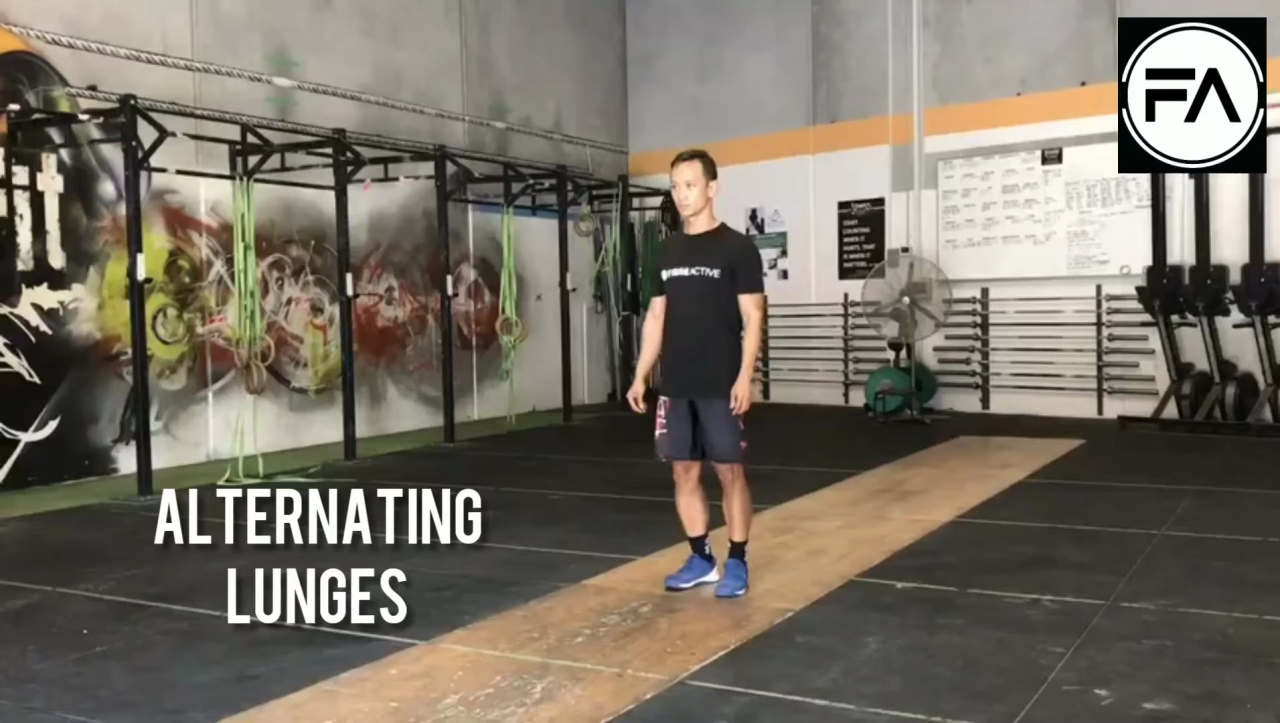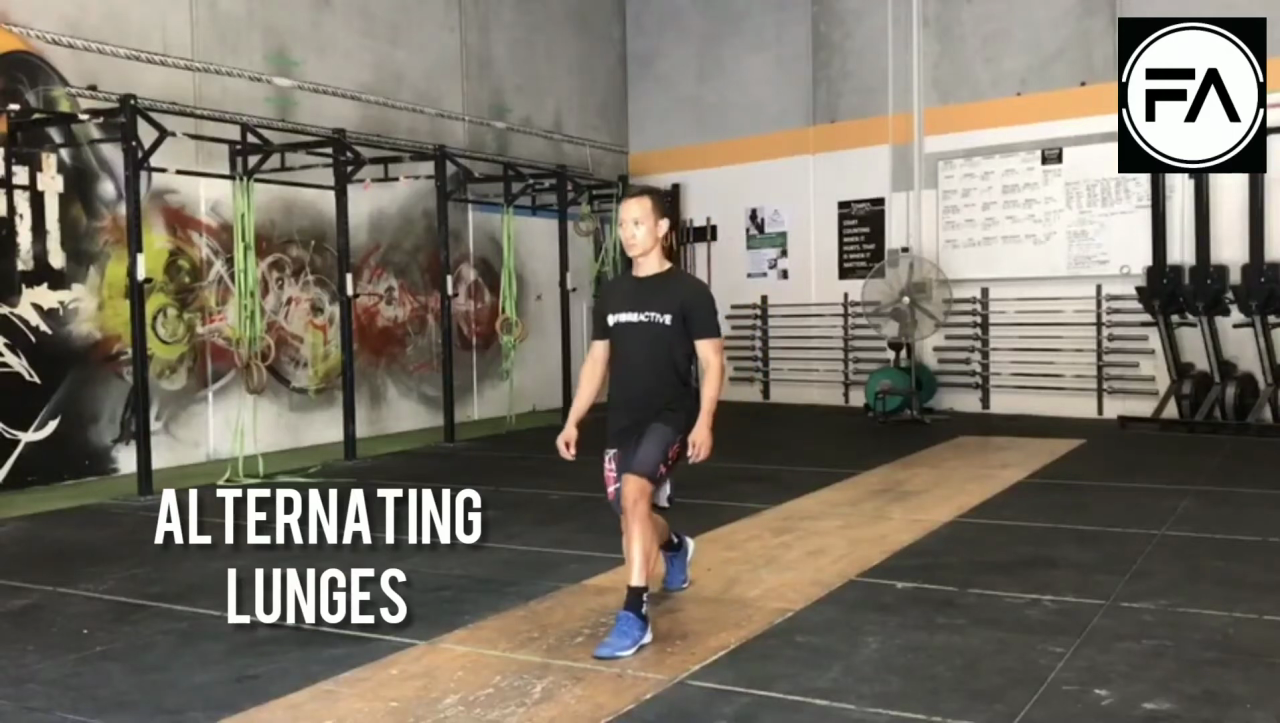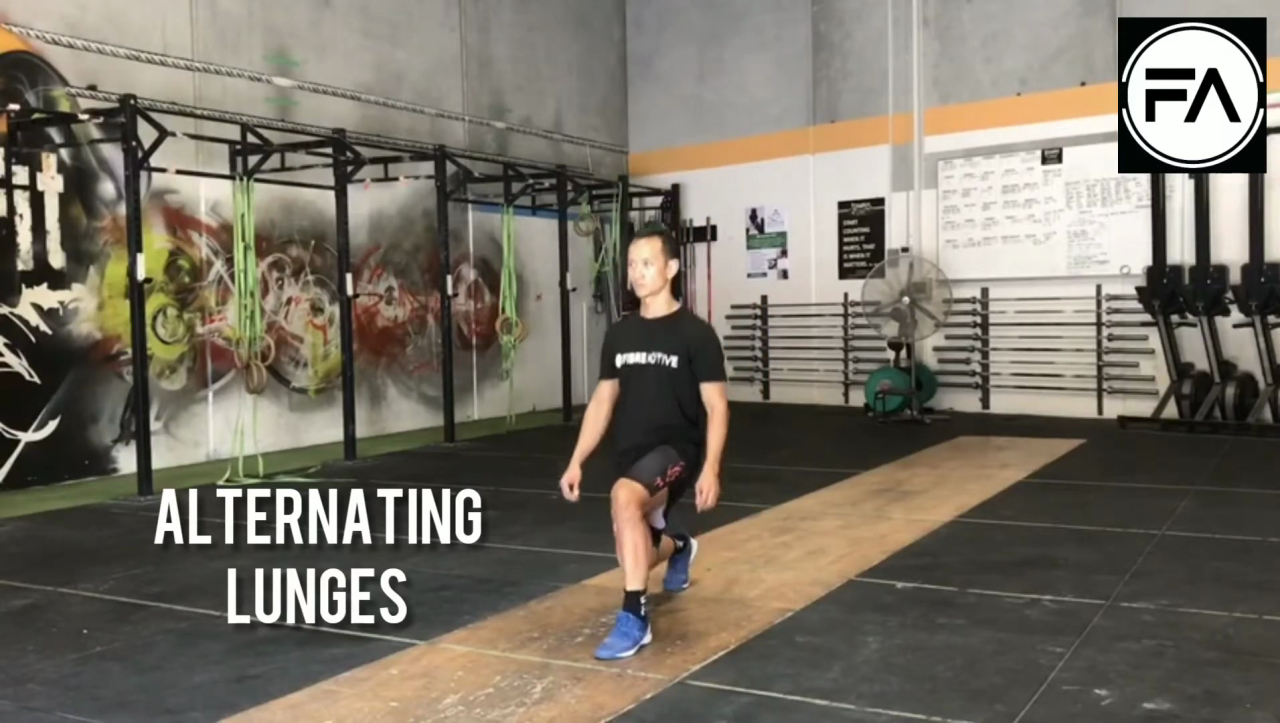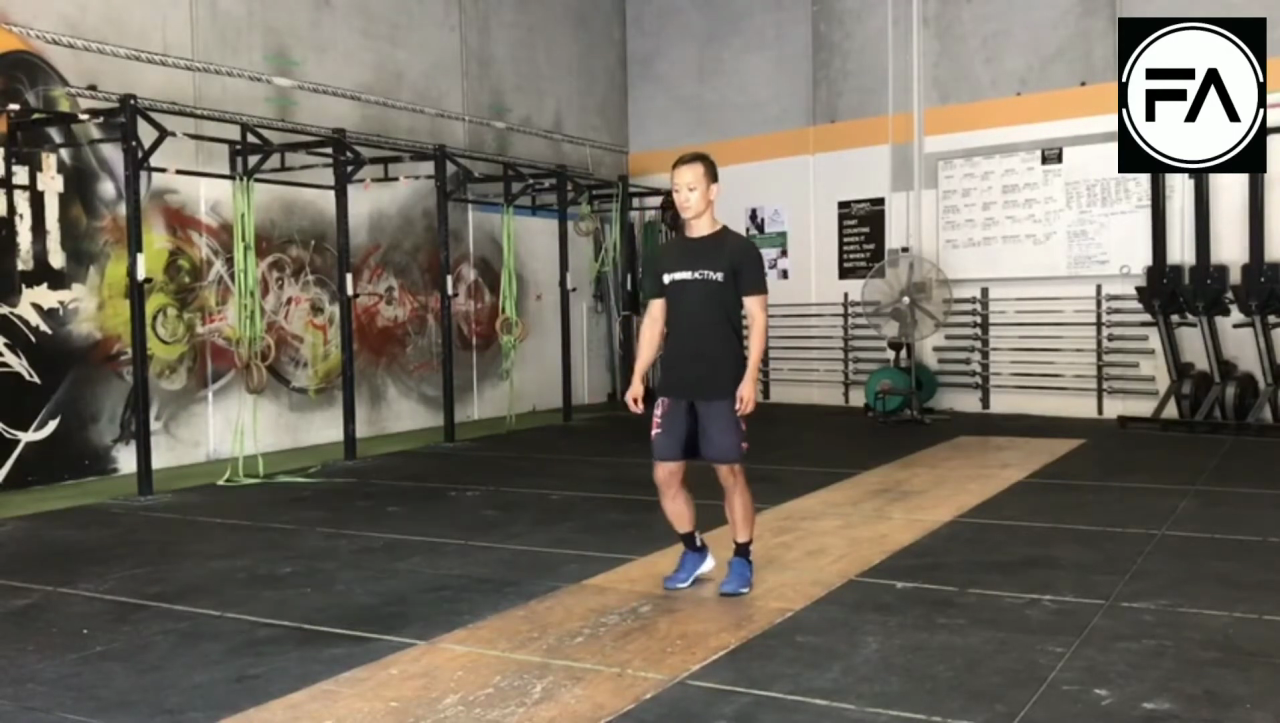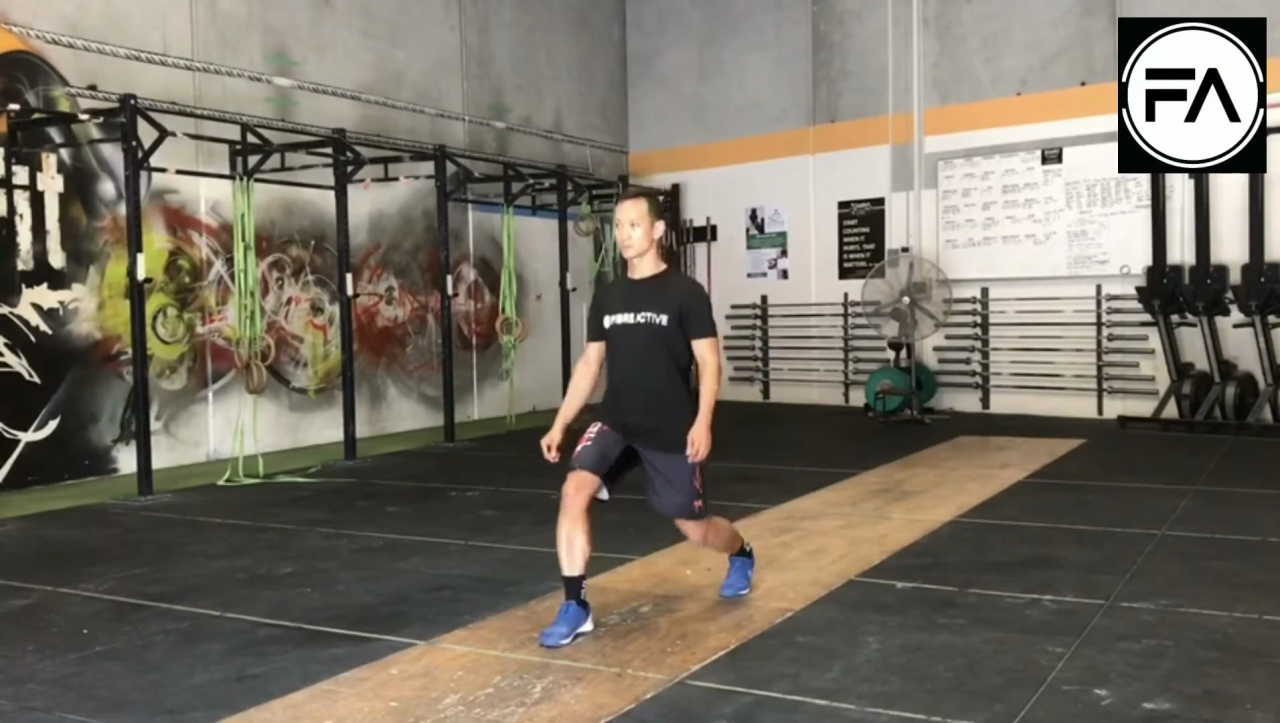
dt=1s
person 1, frame 1
left shoulder: (736, 247)
right shoulder: (668, 250)
left elbow: (752, 316)
right elbow: (656, 316)
left wrist: (746, 375)
right wrist: (641, 375)
left hip: (719, 382)
right hip: (675, 382)
left knee: (728, 471)
right knee: (683, 471)
left ankle: (737, 561)
right ankle: (701, 558)
person 1, frame 2
left shoulder: (689, 291)
right shoulder: (611, 294)
left elbow: (712, 361)
right elbow: (596, 361)
left wrist: (703, 422)
right wrist: (572, 421)
left hip: (669, 417)
right hip: (623, 422)
left knee: (633, 495)
right knee: (634, 517)
left ankle: (635, 616)
right ankle: (675, 546)
person 1, frame 3
left shoulder: (694, 332)
right shoulder: (620, 332)
left elbow: (716, 406)
right elbow: (603, 398)
left wrist: (711, 470)
right wrist: (578, 459)
left hip: (673, 447)
right hip: (629, 453)
left knee: (627, 502)
right knee: (639, 550)
left ankle: (633, 618)
right ankle: (679, 547)
person 1, frame 4
left shoulder: (739, 250)
right shoulder: (666, 254)
left elbow: (757, 318)
right elbow: (654, 318)
left wrist: (750, 377)
right wrist: (638, 376)
left hip: (722, 384)
right hip: (673, 383)
left knee: (729, 473)
right knee: (665, 474)
left ankle: (741, 561)
right ankle: (695, 553)
person 1, frame 5
left shoulder: (684, 292)
right shoulder: (606, 296)
left elbow: (708, 361)
right elbow: (589, 363)
left wrist: (702, 422)
right wrist: (559, 424)
left hip: (671, 430)
right hip: (616, 424)
left knee: (695, 526)
right knee: (574, 491)
left ankle: (742, 553)
right ankle: (574, 606)
